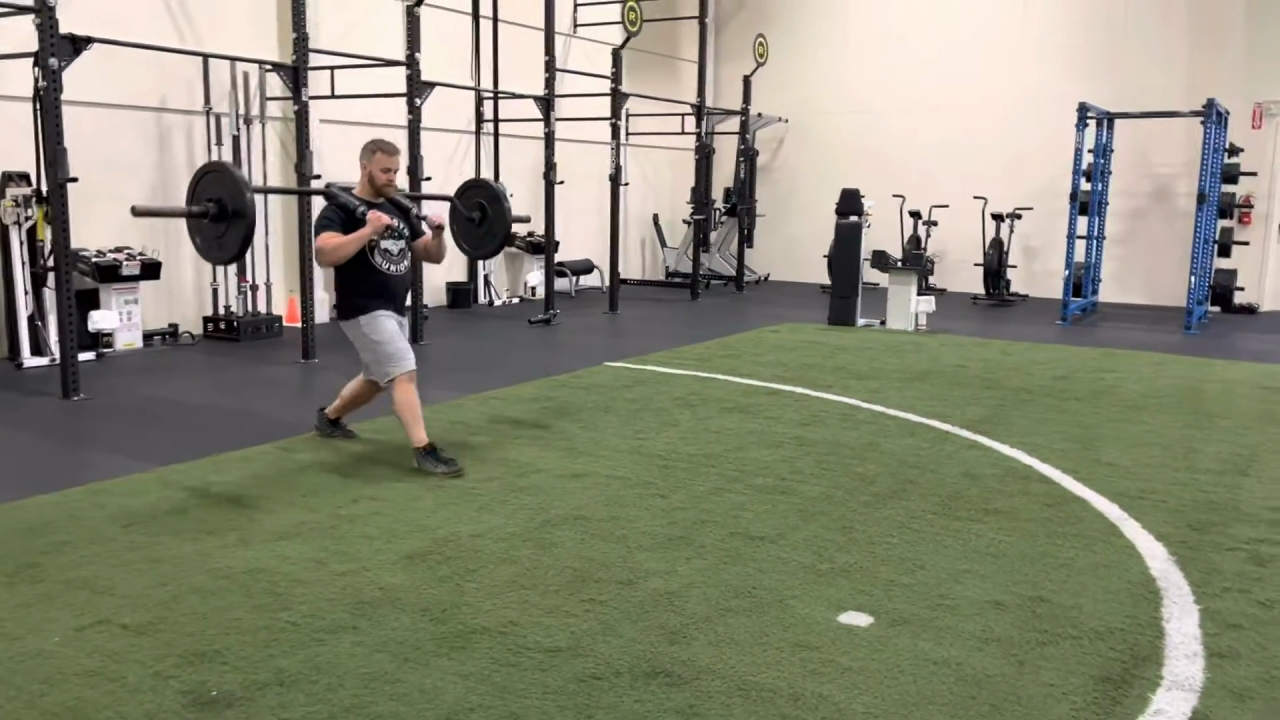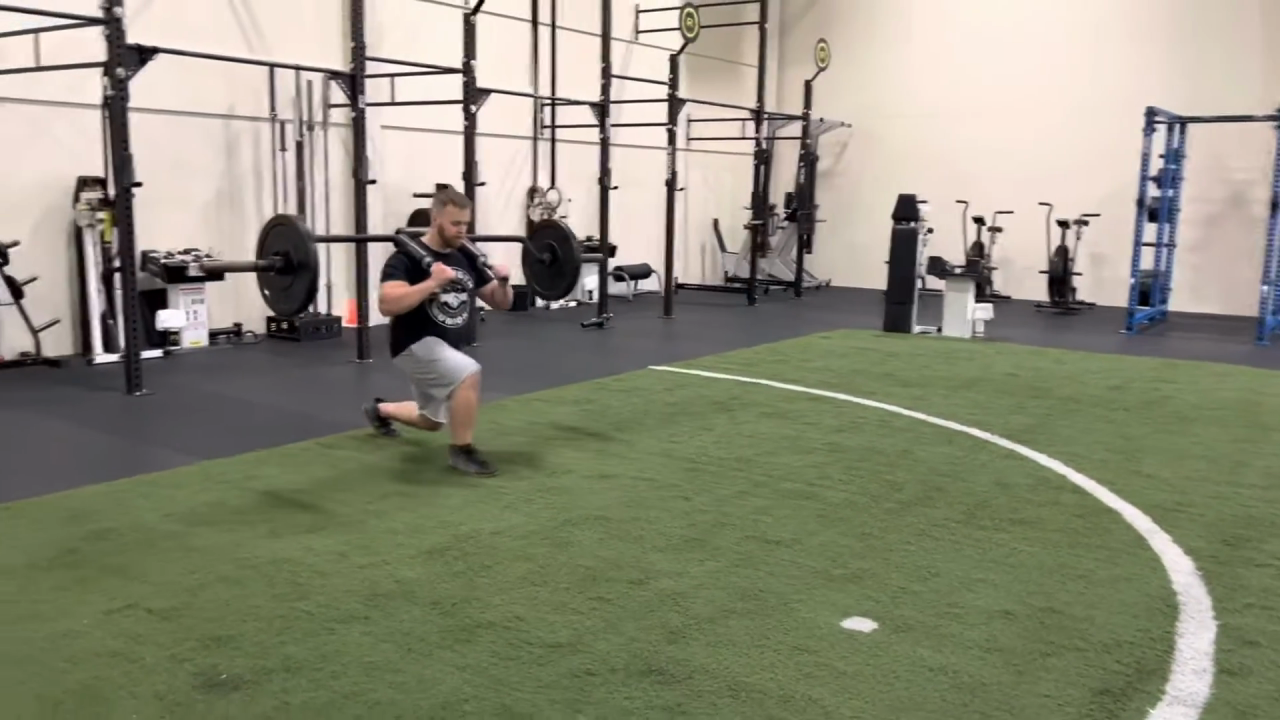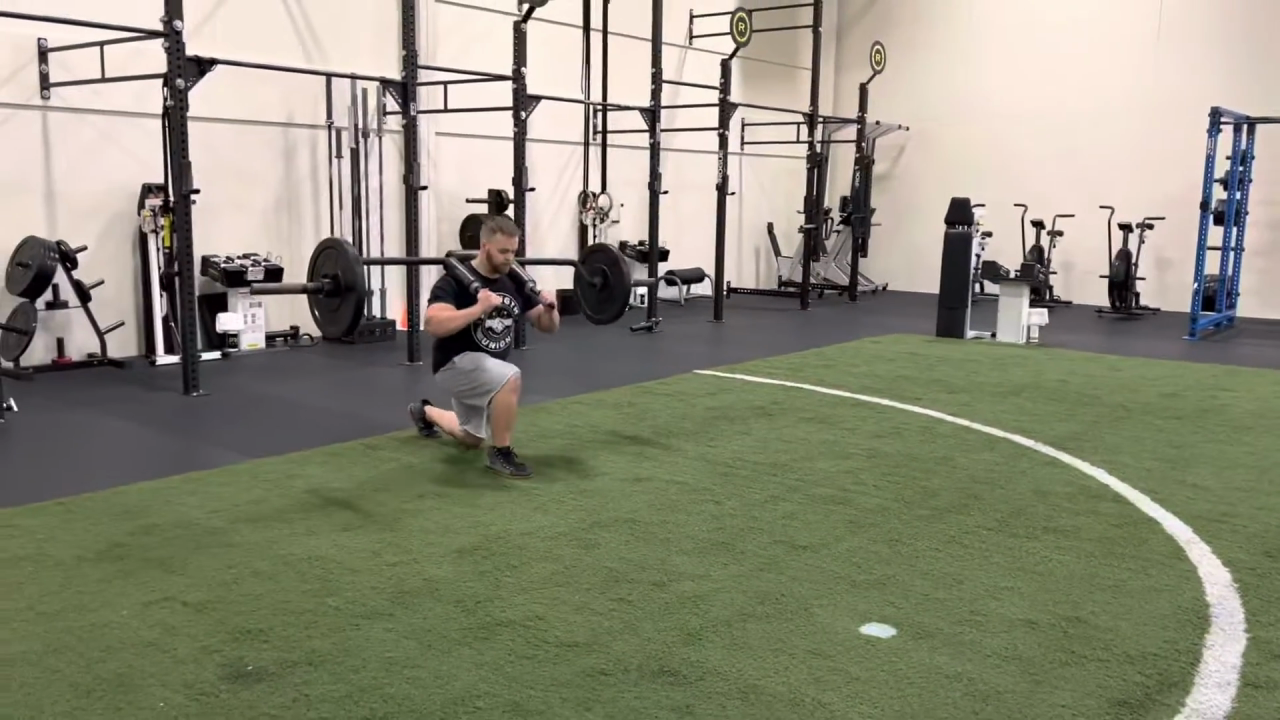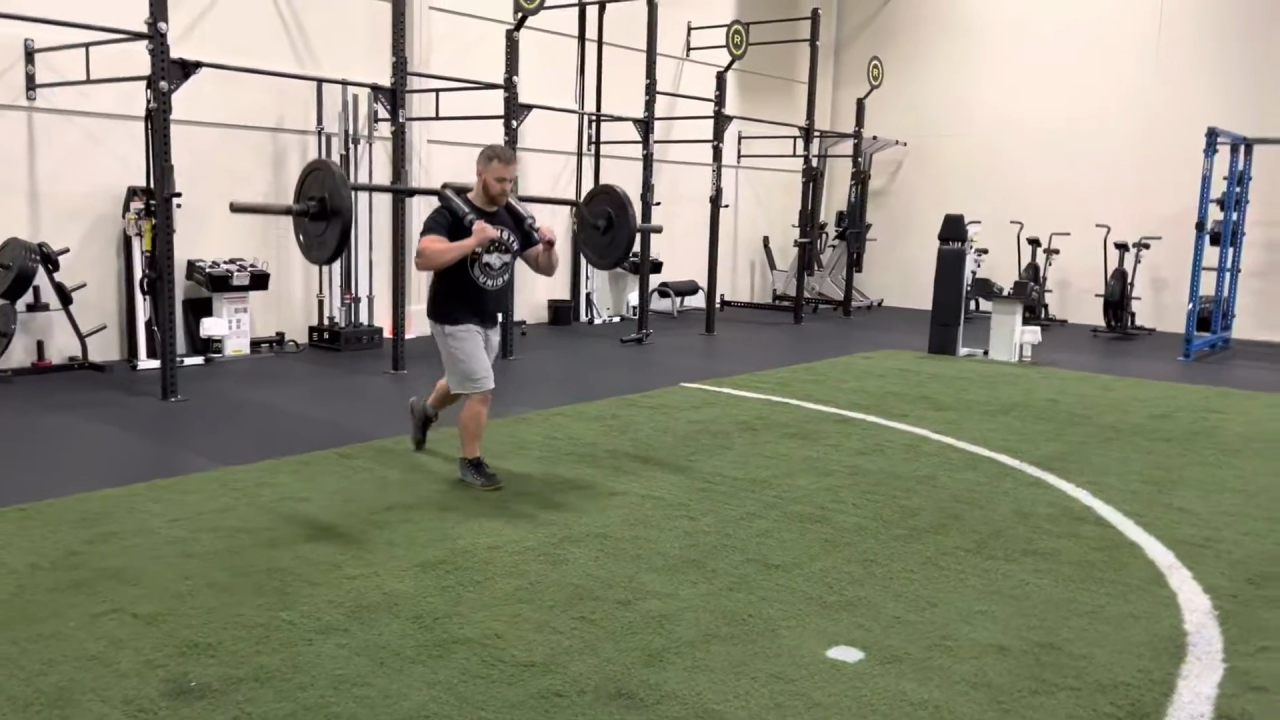
dt=0.5s
person 1, frame 1
left shoulder: (398, 211)
right shoulder: (340, 210)
left elbow: (433, 256)
right elbow: (324, 254)
left wrist: (437, 233)
right wrist: (368, 230)
left hip: (395, 309)
right hip: (363, 310)
left knee: (376, 377)
right knee: (403, 373)
left ankle: (329, 417)
right ankle: (424, 450)
person 1, frame 2
left shoulder: (467, 258)
right shoulder: (407, 259)
left elbow: (501, 302)
right elbow: (387, 304)
left wrist: (503, 282)
right wrist: (433, 282)
left hip: (447, 350)
right hip: (415, 346)
left knee: (432, 420)
right knee: (469, 374)
left ankle: (378, 411)
right ankle: (461, 450)
person 1, frame 3
left shoulder: (515, 283)
right shoulder: (455, 282)
left elbow: (549, 327)
right elbow: (433, 326)
left wrist: (550, 308)
right wrist: (480, 308)
left hip: (484, 368)
right hip: (455, 363)
left knee: (472, 438)
right knee: (510, 379)
left ankle: (424, 411)
right ankle: (500, 453)
person 1, frame 4
left shoulder: (513, 219)
right shoulder: (450, 214)
left elbow: (545, 268)
right elbow: (424, 258)
left wrist: (549, 245)
right wrist: (473, 241)
left hip: (488, 318)
right hip: (454, 318)
left knee: (462, 381)
right knee: (478, 389)
left ankle: (423, 409)
right ankle: (471, 463)
